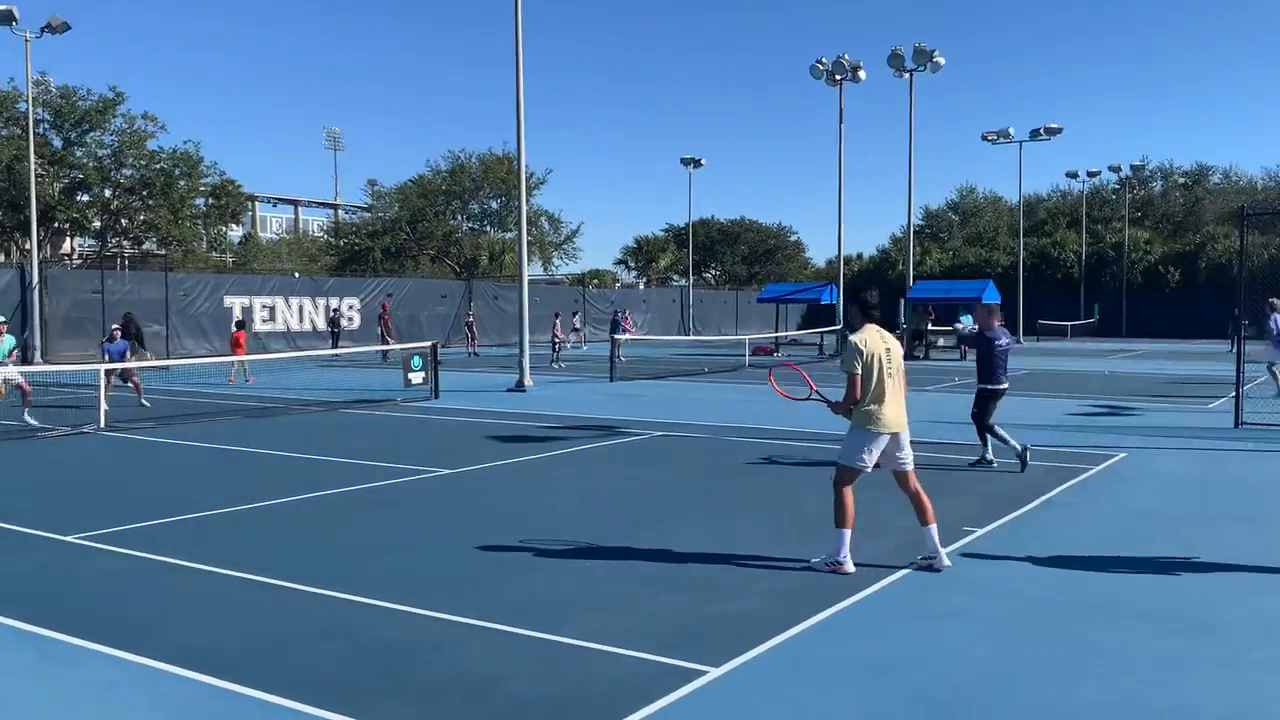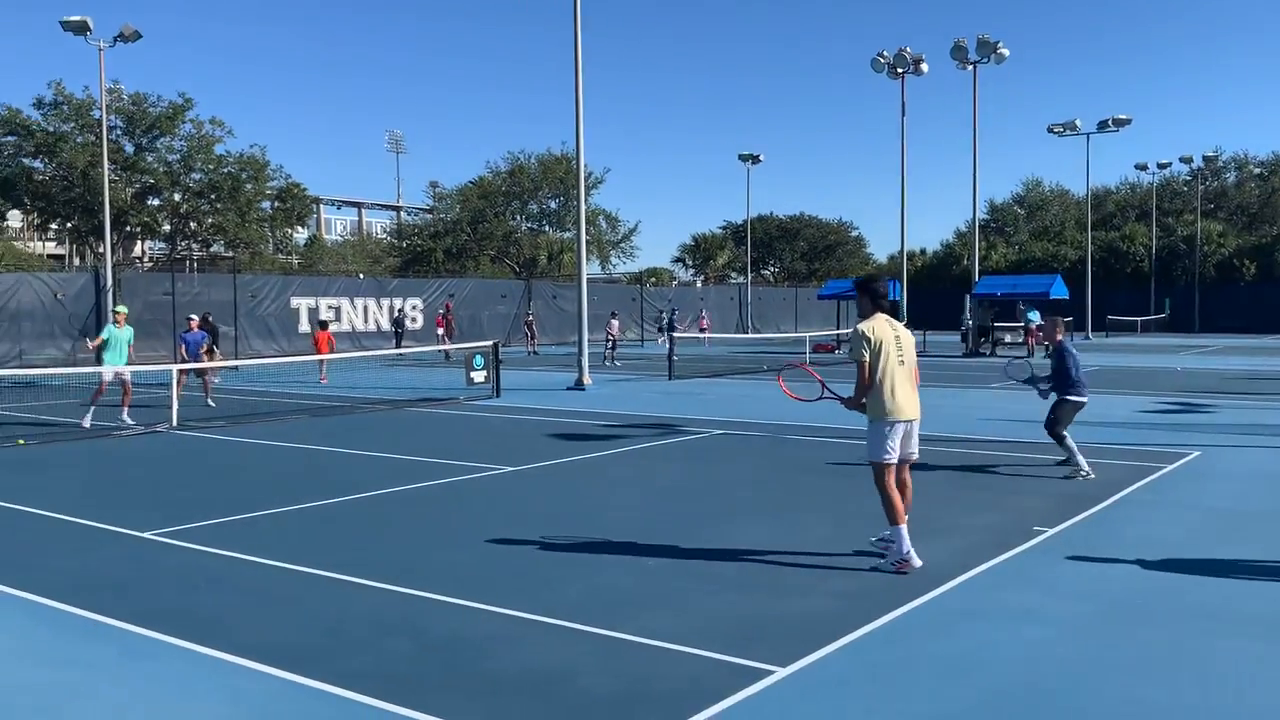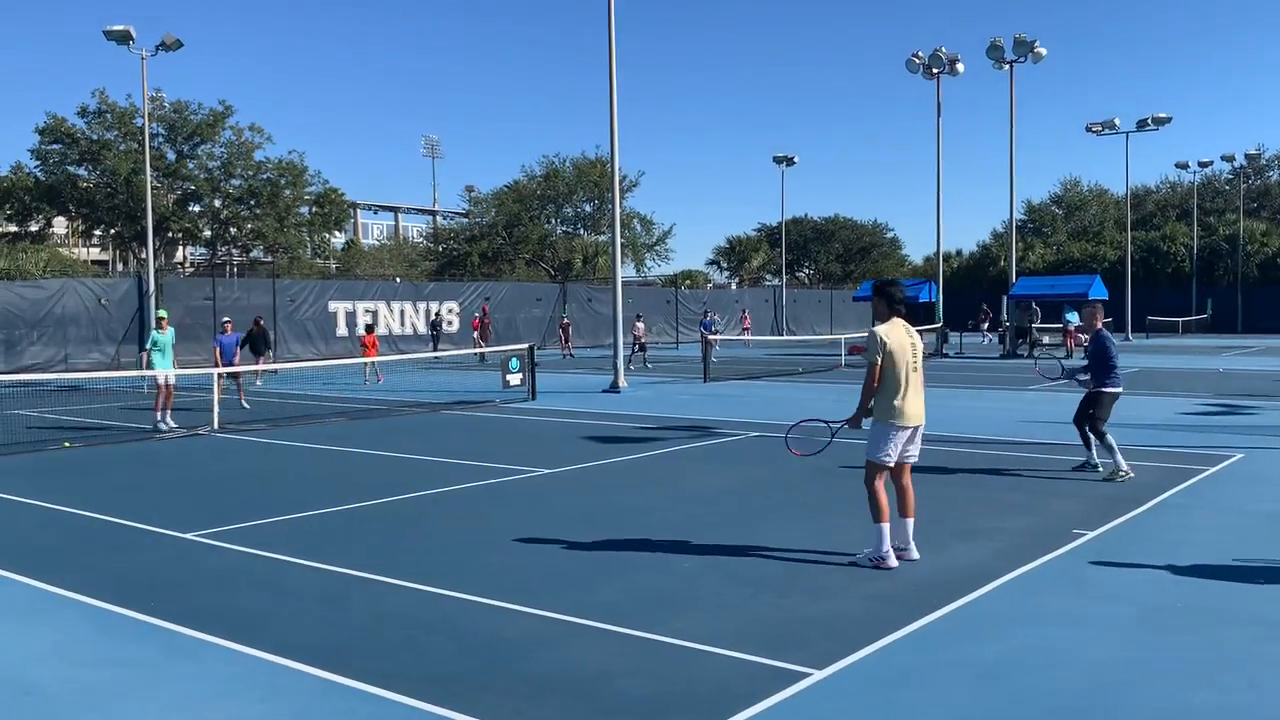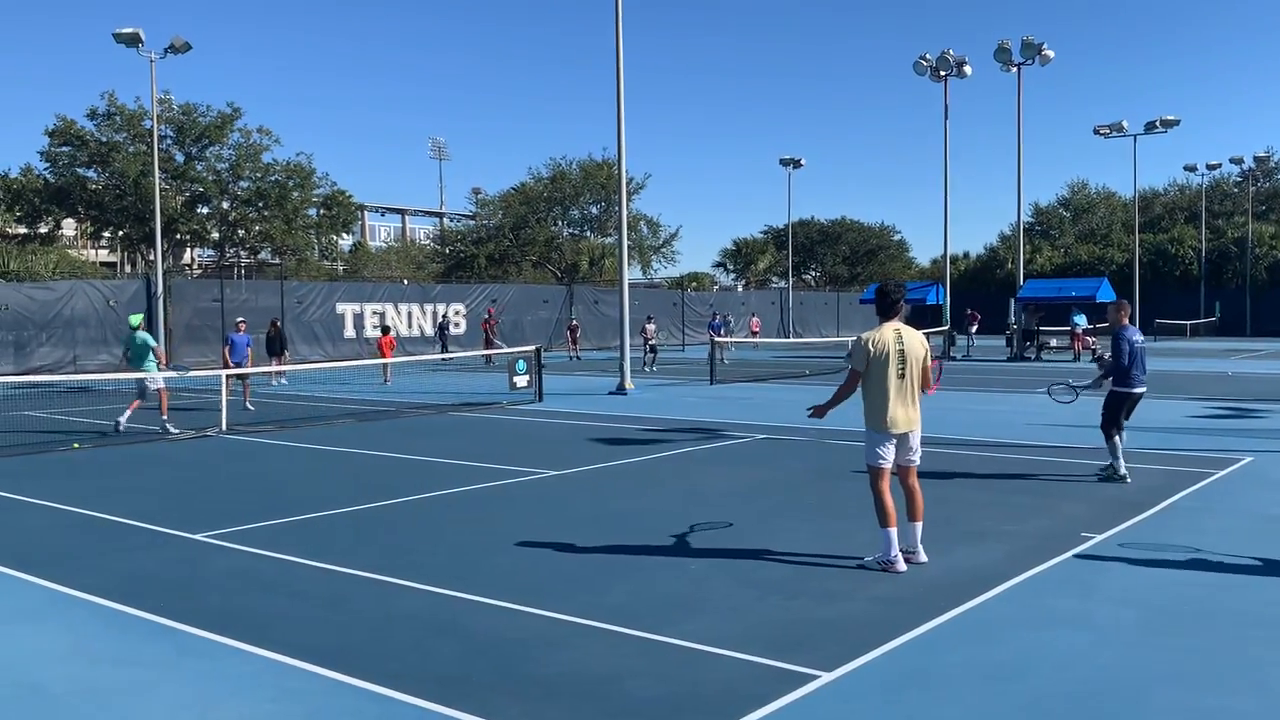
dt=0.5s
person 1, frame 1
left shoulder: (856, 342)
right shoulder: (892, 341)
left elbow: (853, 394)
left wrist: (839, 407)
left hip: (870, 424)
right hip: (897, 423)
left knee: (842, 485)
right knee: (911, 486)
left ankle: (841, 557)
right ankle: (936, 552)
person 1, frame 2
left shoulder: (865, 329)
right shoulder: (904, 330)
left elbow: (864, 380)
right elbow: (915, 378)
left wrist: (855, 401)
left hip: (886, 414)
right hip: (911, 410)
left knee: (885, 481)
right knee: (902, 475)
left ankle: (906, 554)
right ankle: (894, 537)
person 1, frame 3
left shoulder: (879, 333)
right shoulder: (913, 334)
left elbow: (872, 382)
left wrist: (859, 413)
left hip: (891, 418)
right hip: (915, 416)
left knee: (874, 480)
right knee: (902, 478)
left ankle: (884, 552)
right ankle: (906, 545)
person 1, frame 4
left shoulder: (867, 340)
right shoulder: (919, 338)
left elbow: (850, 385)
right elbow: (927, 384)
left wrist: (825, 407)
left hip: (881, 424)
right hip: (911, 421)
left knee: (881, 486)
right knee: (910, 482)
left ankle: (892, 555)
right ankle: (914, 548)
person 2, frame 1
left shoulder: (985, 337)
right shoulder: (1005, 334)
left elbow: (963, 340)
left wrist: (959, 329)
left hip: (990, 386)
right hip: (1000, 383)
left knee: (985, 423)
right knee: (977, 417)
left ankle: (1019, 450)
right ankle: (987, 456)
person 2, frame 2
left shoulder: (1062, 350)
right shoulder: (1061, 348)
left elbow: (1069, 376)
left wrist: (1049, 390)
right wrist: (1043, 380)
left hip: (1073, 396)
right hip: (1071, 395)
left knee: (1054, 429)
right knee: (1052, 425)
left ankle: (1084, 468)
right ankle: (1073, 457)
person 2, frame 3
left shoulder: (1103, 338)
right shoulder: (1094, 337)
left elbow: (1111, 364)
left wrist: (1091, 380)
right wrist: (1080, 371)
left hip: (1107, 388)
right hip: (1100, 387)
left knee: (1096, 427)
right knee: (1079, 420)
left ankle: (1122, 468)
right ankle: (1092, 461)
person 2, frame 4
left shoulder: (1120, 335)
right shoulder: (1136, 333)
left elbow: (1121, 364)
left wrist: (1102, 377)
right wrist: (1110, 363)
left hip: (1124, 388)
right hip: (1138, 387)
left knee: (1108, 426)
right knee: (1117, 424)
left ankle: (1120, 472)
right ankle: (1116, 464)
